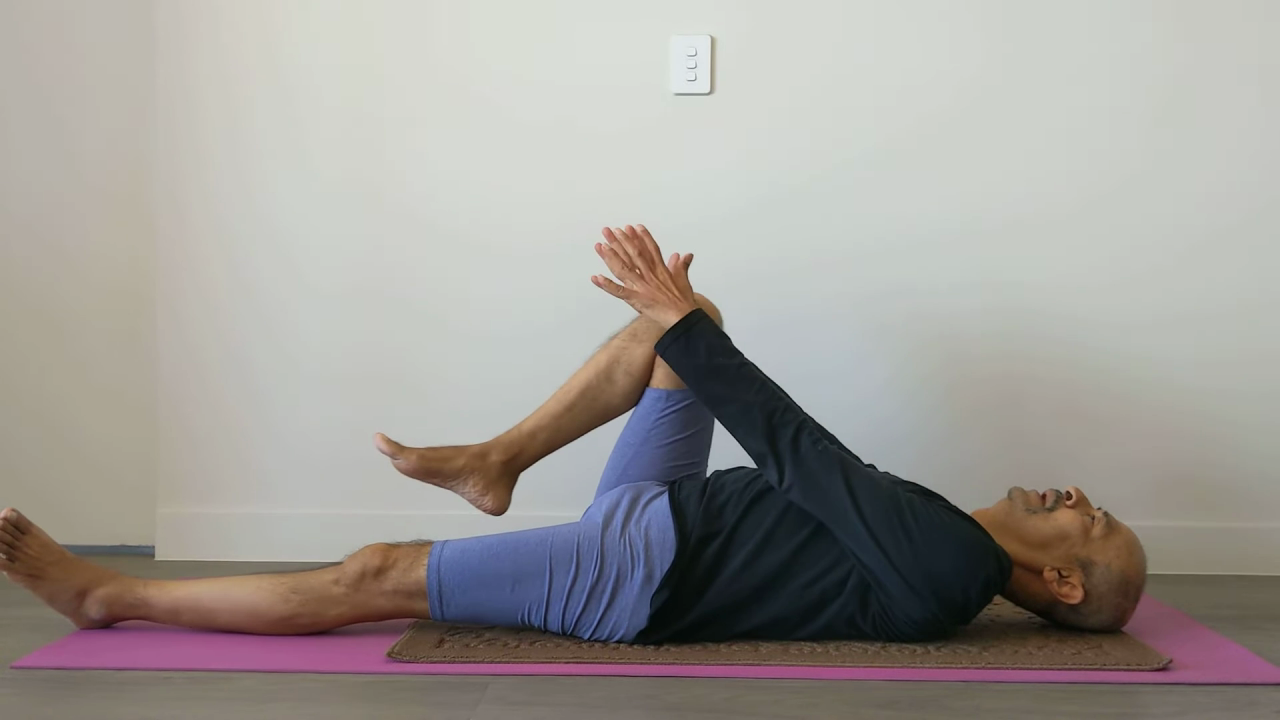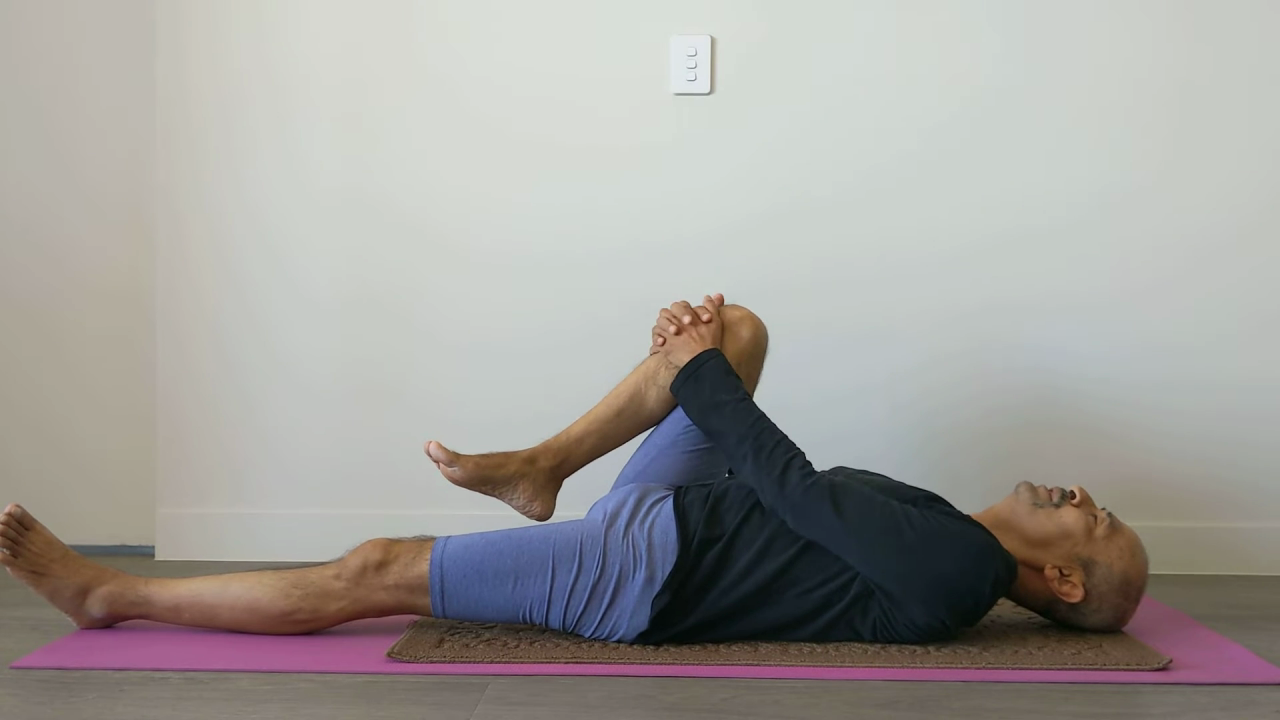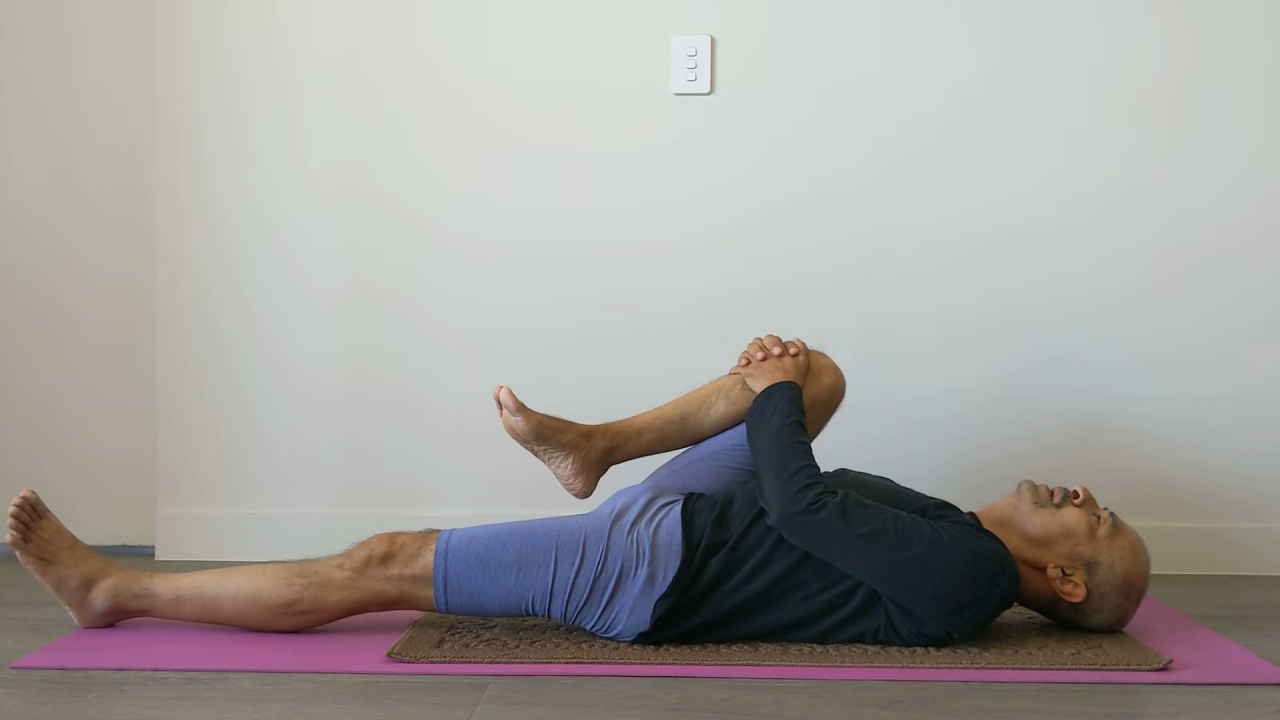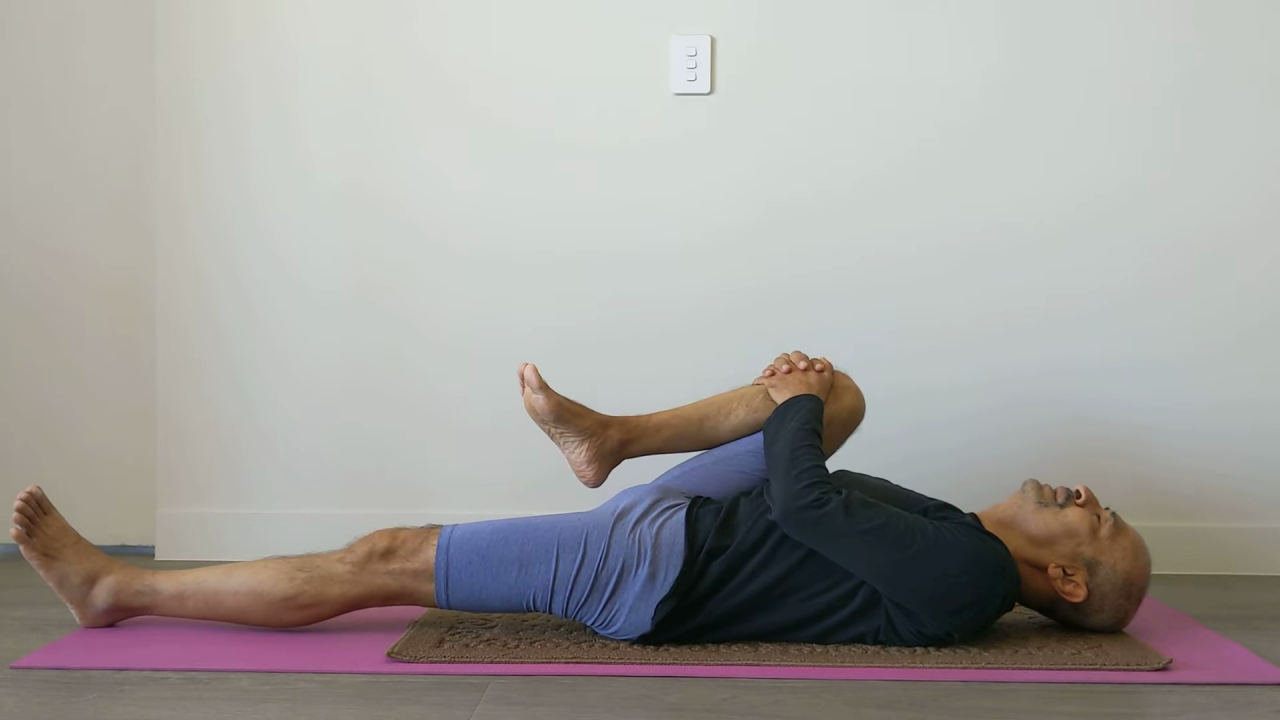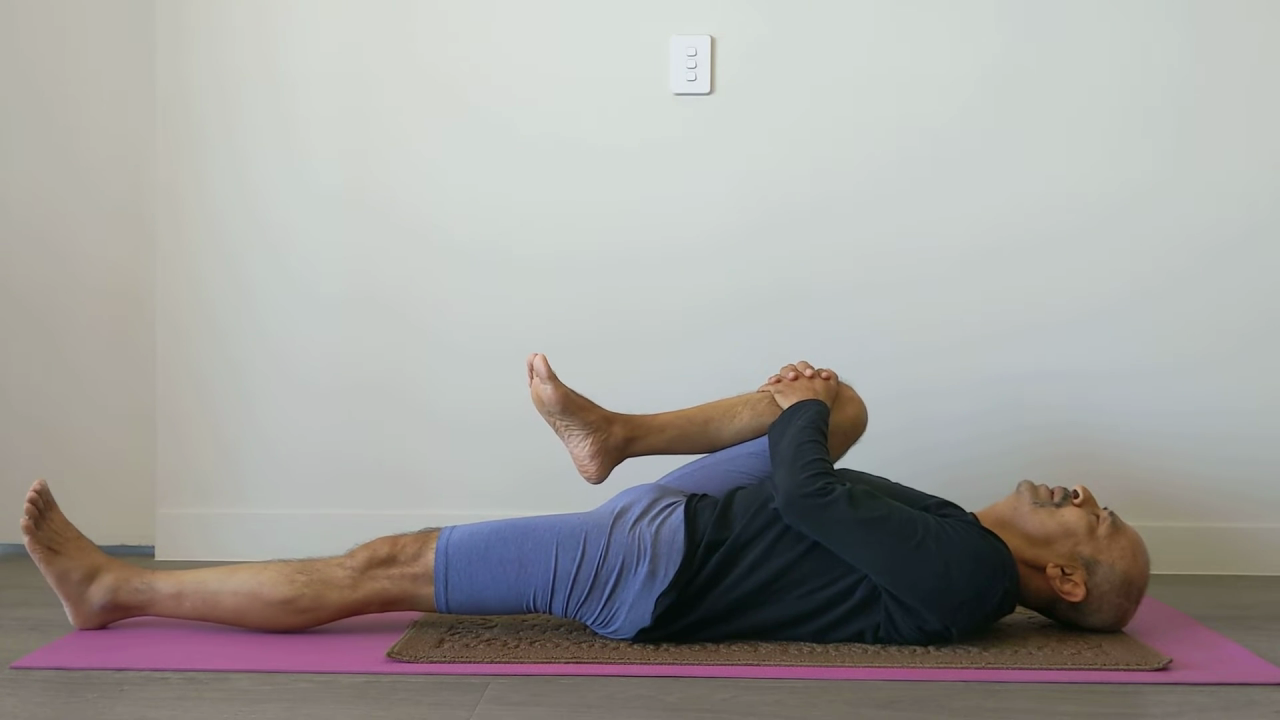
dt=1s
person 1, frame 1
left shoulder: (945, 567)
right shoulder: (940, 545)
left elbow: (795, 452)
right elbow: (816, 475)
left wrist: (684, 325)
right wrist: (683, 319)
left hip: (636, 576)
right hip: (657, 515)
left knee: (370, 579)
right knee: (683, 321)
left ankle: (108, 596)
right ankle: (494, 465)
person 1, frame 2
left shoulder: (953, 569)
right shoulder: (946, 545)
left elbow: (789, 490)
right elbow: (809, 502)
left wrist: (695, 369)
right wrist: (707, 356)
left hip: (640, 572)
right hip: (666, 518)
left knee: (373, 573)
right knee: (736, 332)
left ankle: (110, 594)
right ankle: (539, 469)
person 1, frame 3
left shoulder: (963, 574)
right shoulder: (958, 545)
left elbow: (800, 509)
left wrist: (772, 395)
right wrist: (783, 386)
left hip: (646, 572)
right hip: (676, 522)
left knee: (378, 565)
right knee: (815, 375)
left ankle: (112, 589)
right ankle: (592, 446)
person 1, frame 4
left shoulder: (965, 575)
right shoulder: (961, 544)
left elbow: (800, 507)
left wrist: (792, 406)
right wrist: (806, 399)
left hip: (648, 568)
right hip: (678, 521)
left knee: (382, 561)
right knee: (837, 396)
left ankle: (117, 588)
right ankle: (609, 438)
person 1, frame 5
left shoulder: (962, 572)
right shoulder: (961, 547)
left elbow: (803, 499)
left wrist: (798, 414)
right wrist: (811, 409)
left hip: (648, 569)
right hip: (675, 525)
left knee: (383, 567)
right knee: (837, 406)
left ankle: (117, 588)
right ankle: (615, 436)
